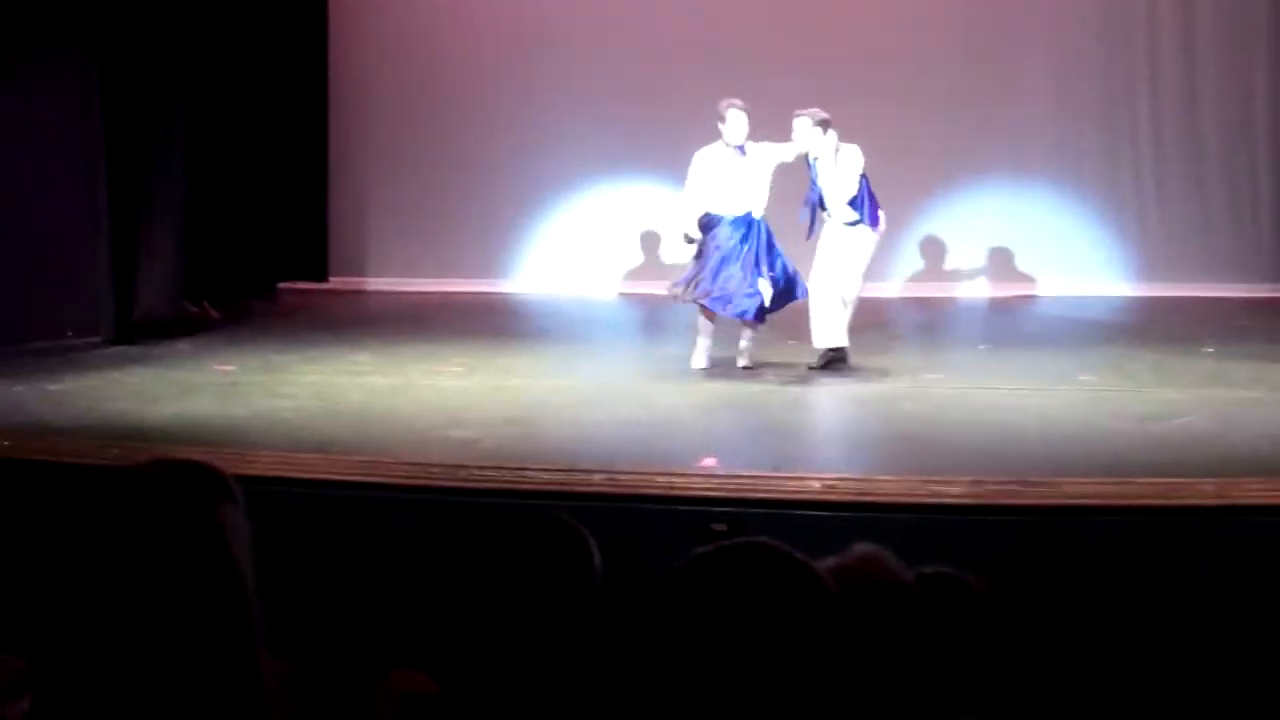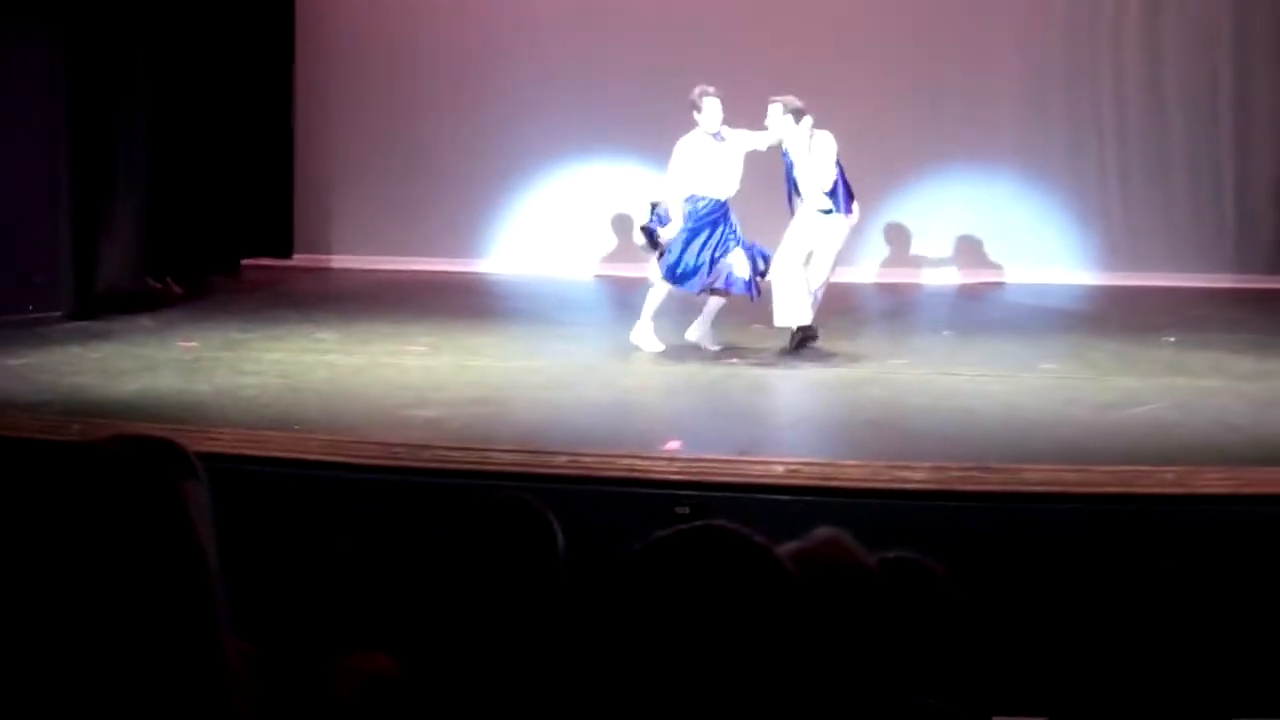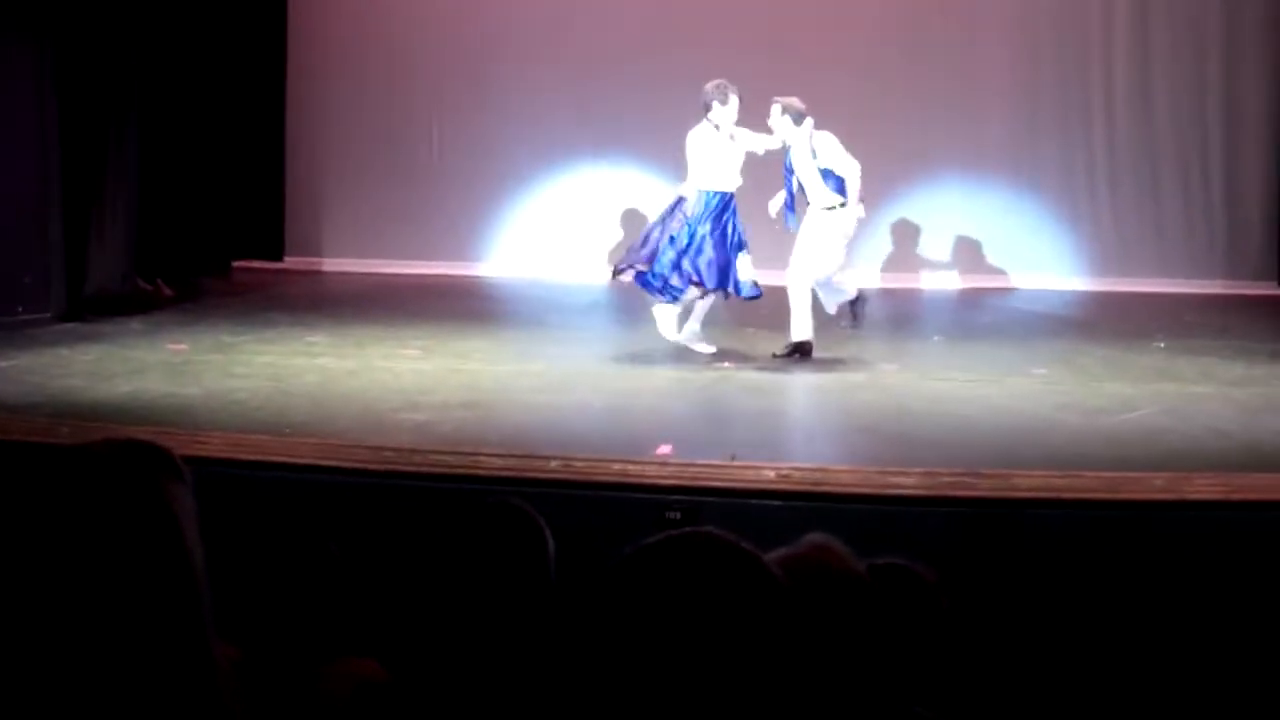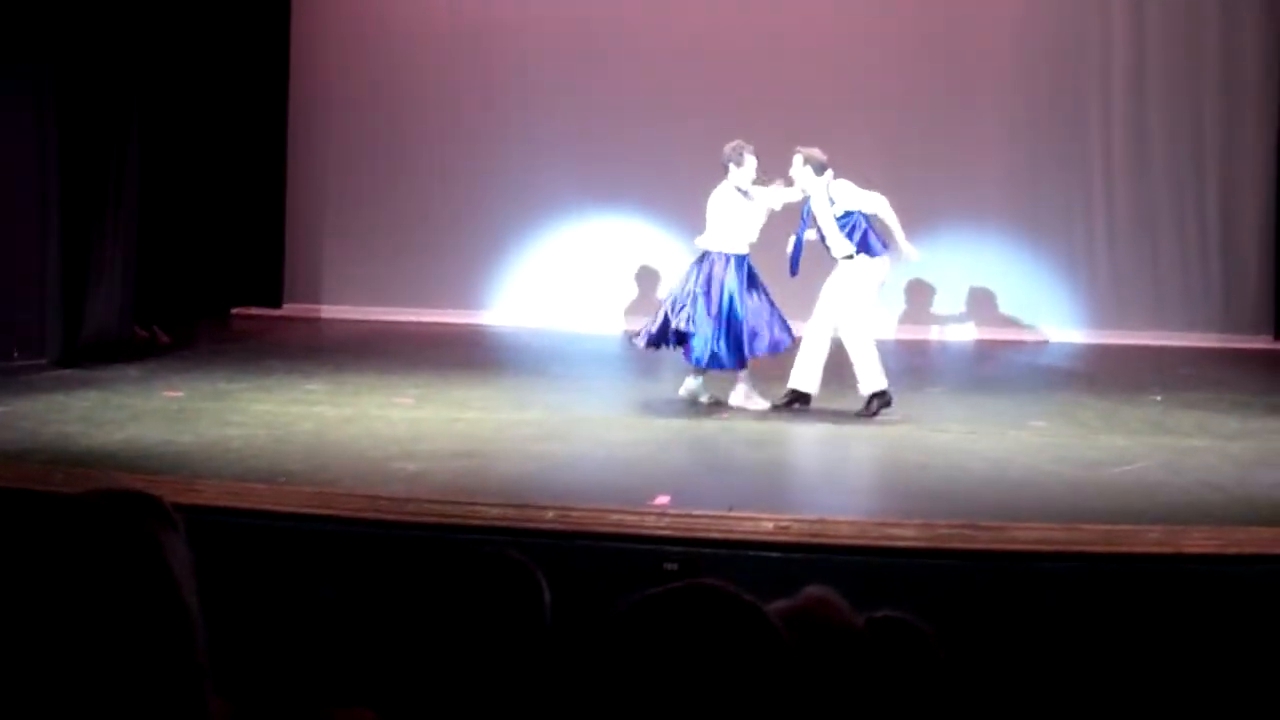
dt=0.2s
person 1, frame 1
left shoulder: (762, 152)
right shoulder: (706, 156)
left elbow: (793, 149)
right elbow: (691, 192)
right wrist: (692, 221)
left hip: (753, 230)
right hip: (722, 228)
left knee: (751, 292)
right knee: (711, 290)
left ankle: (746, 344)
right ankle: (703, 344)
person 1, frame 2
left shoulder: (734, 138)
right shoulder: (688, 145)
left elbow: (766, 138)
right elbow: (673, 182)
right wrist: (675, 218)
left hip: (720, 214)
right hip: (696, 212)
left knee: (730, 273)
right knee: (672, 271)
left ankle: (701, 328)
right ankle: (643, 327)
person 1, frame 3
left shoulder: (734, 134)
right shoulder: (700, 134)
left elbow: (768, 141)
right elbow: (721, 166)
right wrist: (727, 137)
left hip: (723, 207)
right hip: (702, 205)
left knee: (721, 272)
right knee: (703, 268)
left ankle: (691, 330)
right ankle: (668, 307)
person 1, frame 4
left shoulder: (749, 194)
right shoulder: (722, 197)
left elbow: (784, 194)
right elbow: (748, 232)
right wrist: (766, 204)
left hip: (734, 266)
right hip: (721, 265)
left knee: (724, 327)
right knee: (739, 327)
left ankle: (693, 382)
right ankle: (742, 389)
person 2, frame 1
left shoulder: (849, 153)
right shoulder: (813, 158)
left elbow: (843, 194)
left wrist: (829, 155)
left hip: (862, 226)
right hip: (835, 224)
left knee: (847, 288)
right knee: (821, 283)
left ankle: (834, 343)
right ankle: (835, 348)
person 2, frame 2
left shoulder: (821, 141)
right shoulder: (788, 145)
left elbow: (825, 181)
right wrist: (796, 202)
left hip: (836, 215)
right hip: (809, 212)
left knee: (816, 275)
right knee: (784, 263)
left ankle: (804, 322)
right ankle: (802, 325)
person 2, frame 3
left shoulder: (821, 141)
right shoulder: (791, 147)
left elbow: (852, 169)
left wrist: (853, 207)
right wrist: (782, 197)
left hip: (841, 212)
right hip: (817, 212)
left knee: (815, 268)
right knee: (797, 273)
left ankle: (849, 295)
right ankle: (801, 341)
person 2, frame 4
left shoulder: (837, 190)
right shoulder: (812, 200)
left elbow: (879, 204)
left wrist: (901, 242)
right wrist: (798, 238)
left hip: (867, 264)
right hip: (846, 266)
left knee: (852, 327)
right knee: (818, 325)
left ankle: (878, 391)
right ankle: (801, 389)
